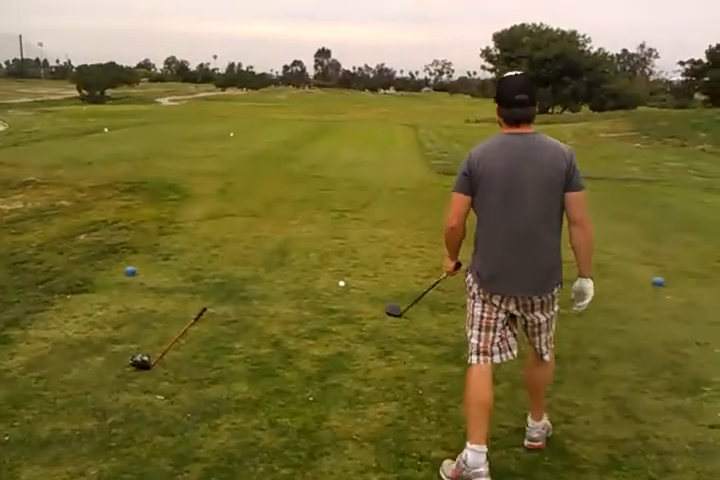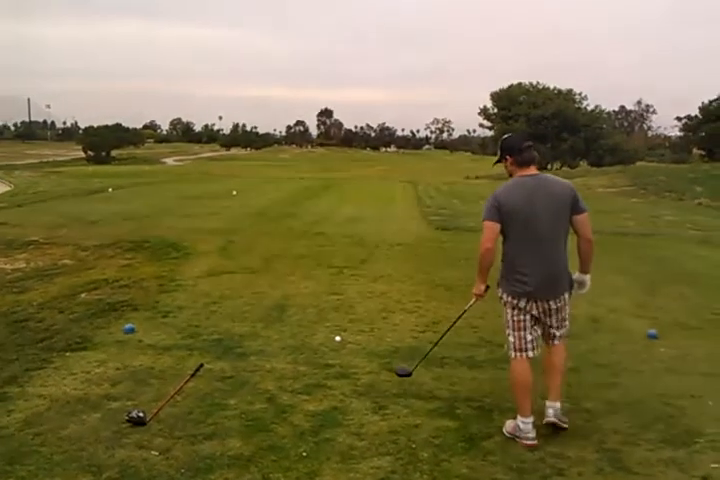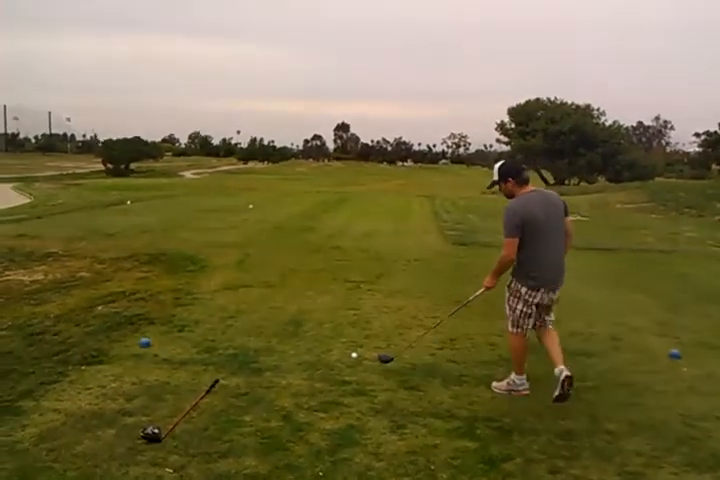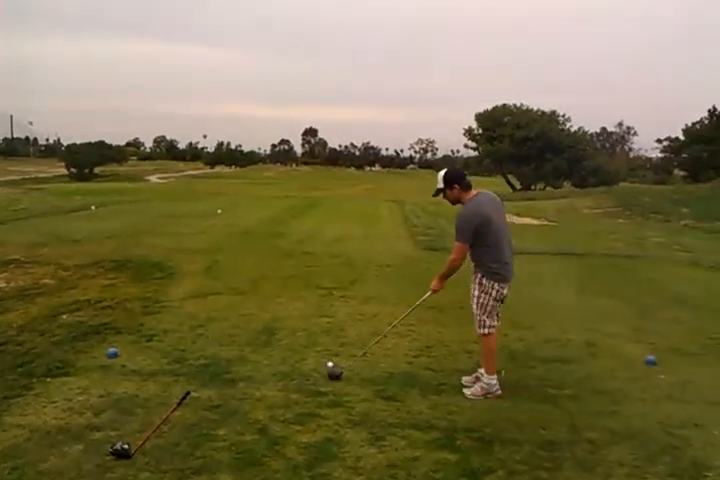
dt=1s
person 1, frame 1
left shoulder: (478, 156)
right shoulder: (562, 155)
left elbow: (454, 223)
right elbow: (580, 222)
left wrist: (452, 258)
right wrist: (585, 276)
left hip: (488, 279)
right hip: (541, 280)
left knee: (481, 363)
right knee: (541, 353)
right ankle: (537, 425)
person 1, frame 2
left shoulder: (501, 195)
right shoulder: (565, 189)
left elbow: (487, 246)
right elbow: (587, 236)
left wrist: (481, 280)
right wrist: (584, 271)
left hip: (516, 289)
right hip: (556, 287)
left knee: (520, 354)
right knee: (556, 343)
left ankle: (525, 424)
right ankle: (554, 408)
person 1, frame 3
left shoulder: (515, 209)
right shoulder: (556, 199)
left elbow: (509, 255)
right elbow: (568, 235)
left wrist: (493, 277)
left hip: (527, 281)
right hip: (554, 278)
left knee: (517, 330)
right knee: (544, 326)
left ankle: (518, 381)
right ankle: (561, 370)
person 1, frame 4
left shoulder: (467, 214)
right shoulder: (490, 197)
left elbow: (457, 258)
left wrist: (440, 279)
left hip: (489, 275)
right hip: (500, 269)
left knee: (486, 328)
right knee: (487, 325)
left ankle: (490, 383)
right ankle: (485, 372)
